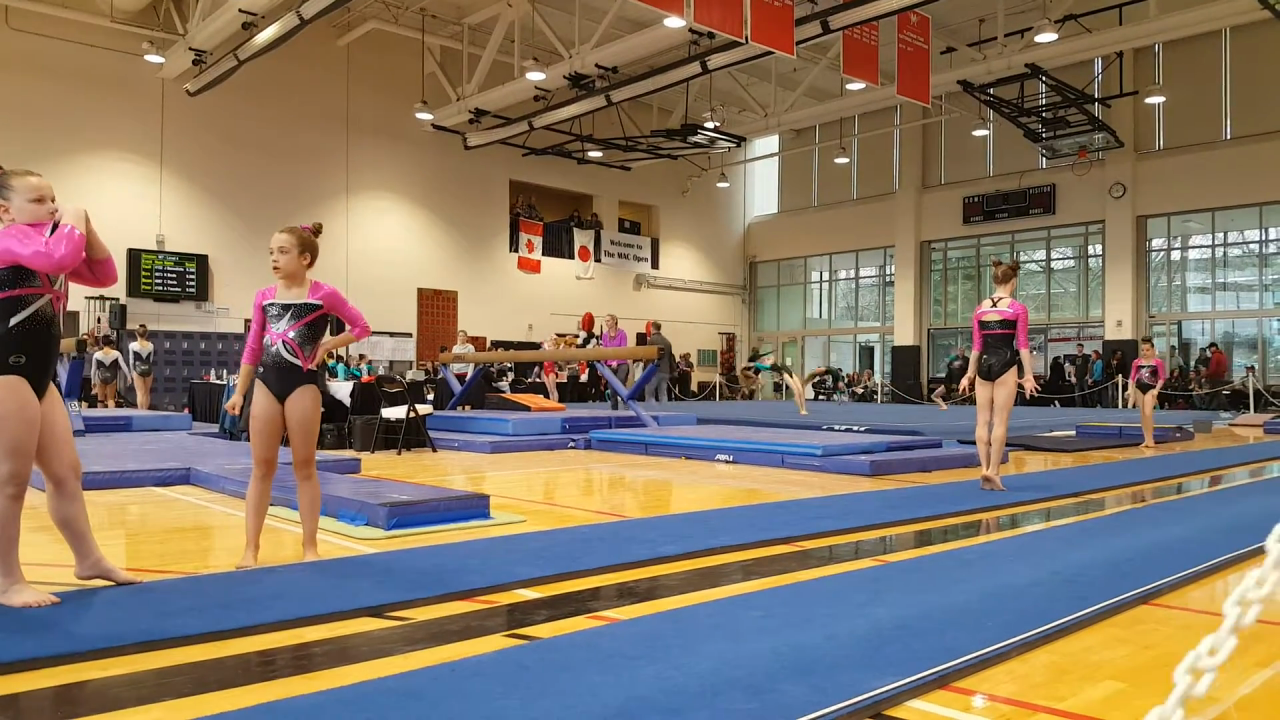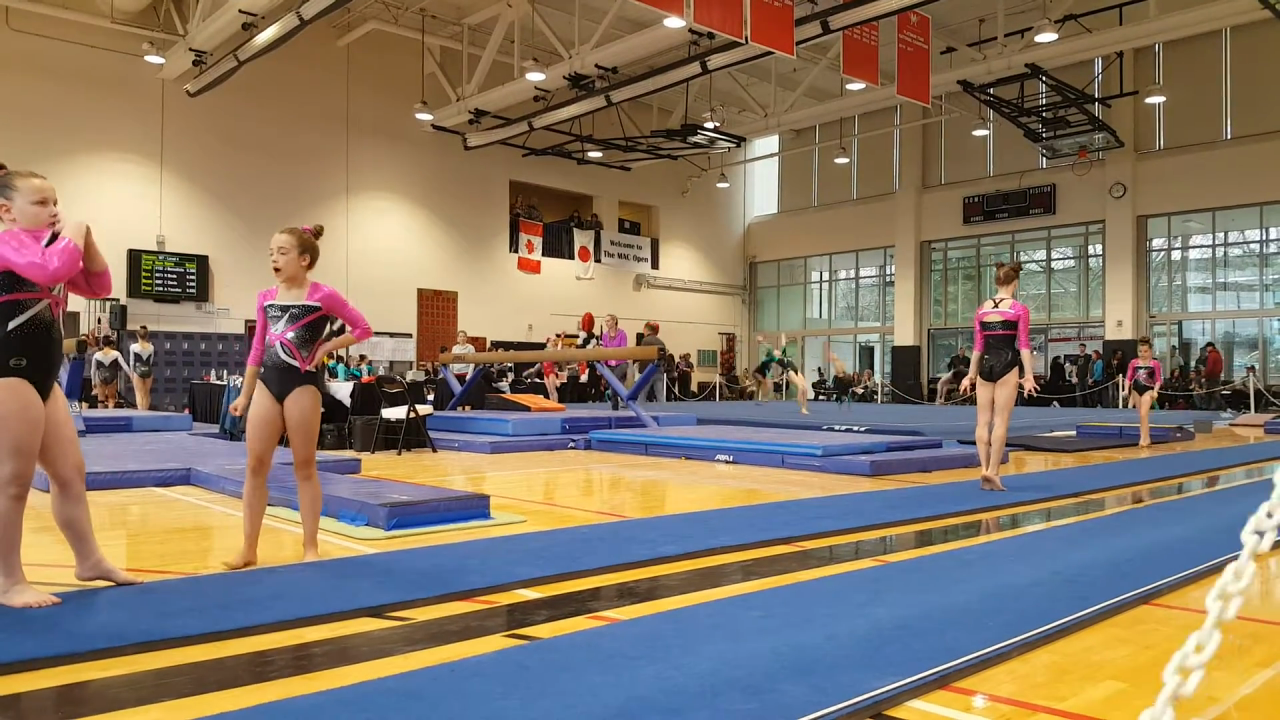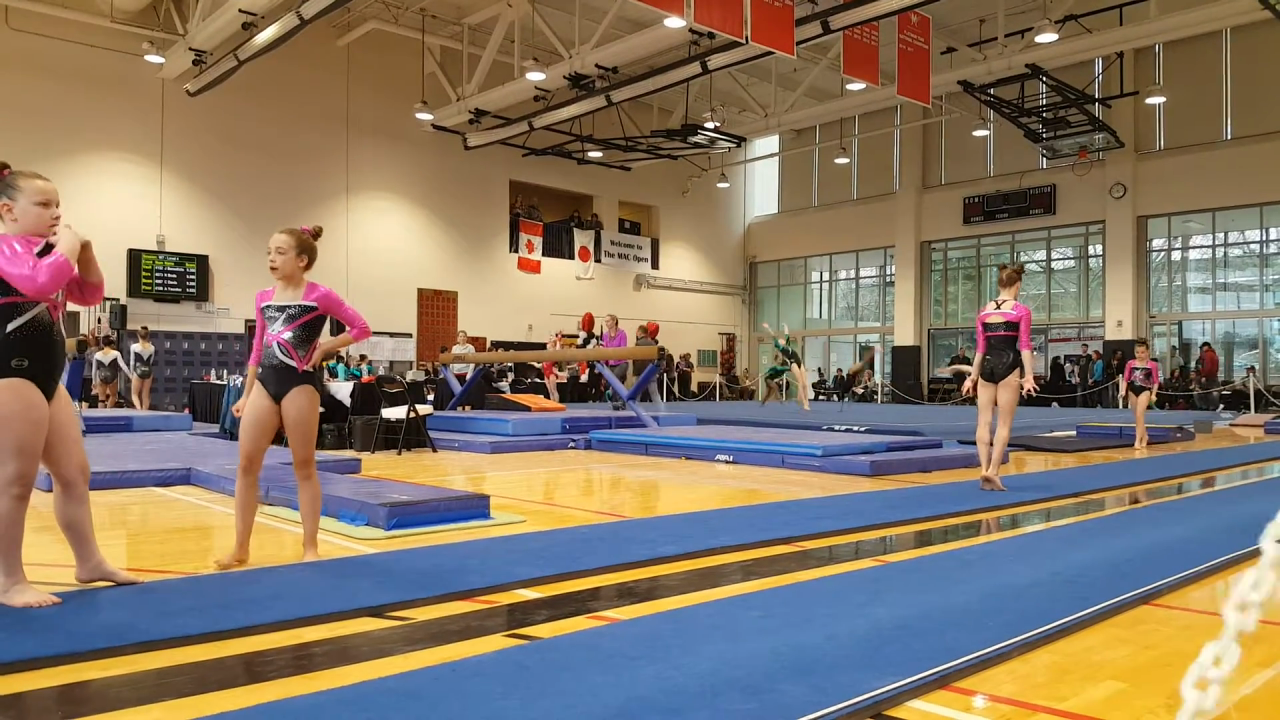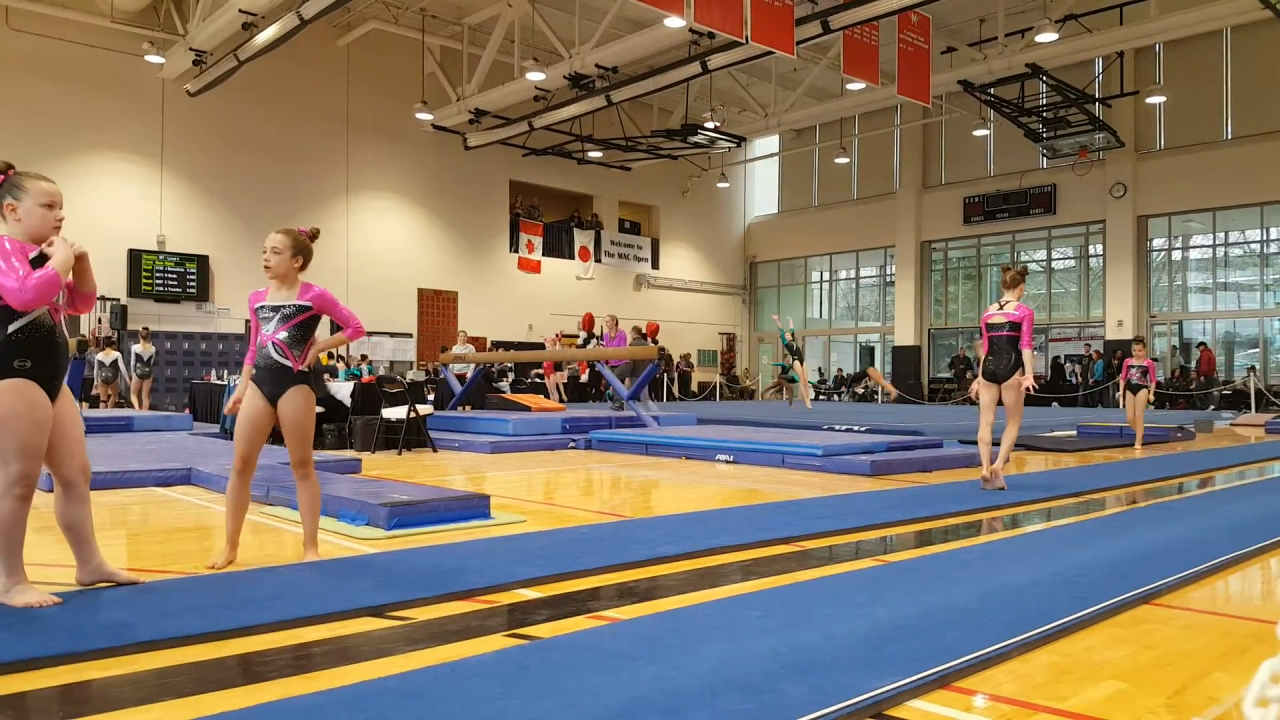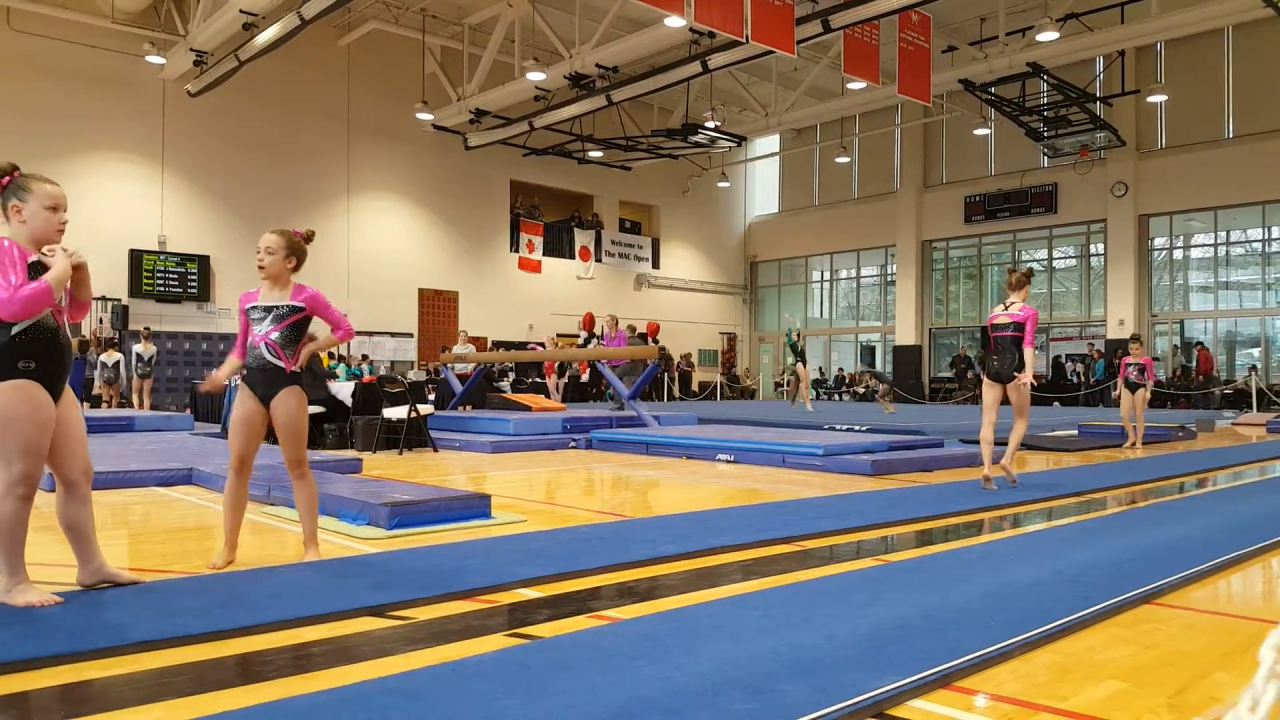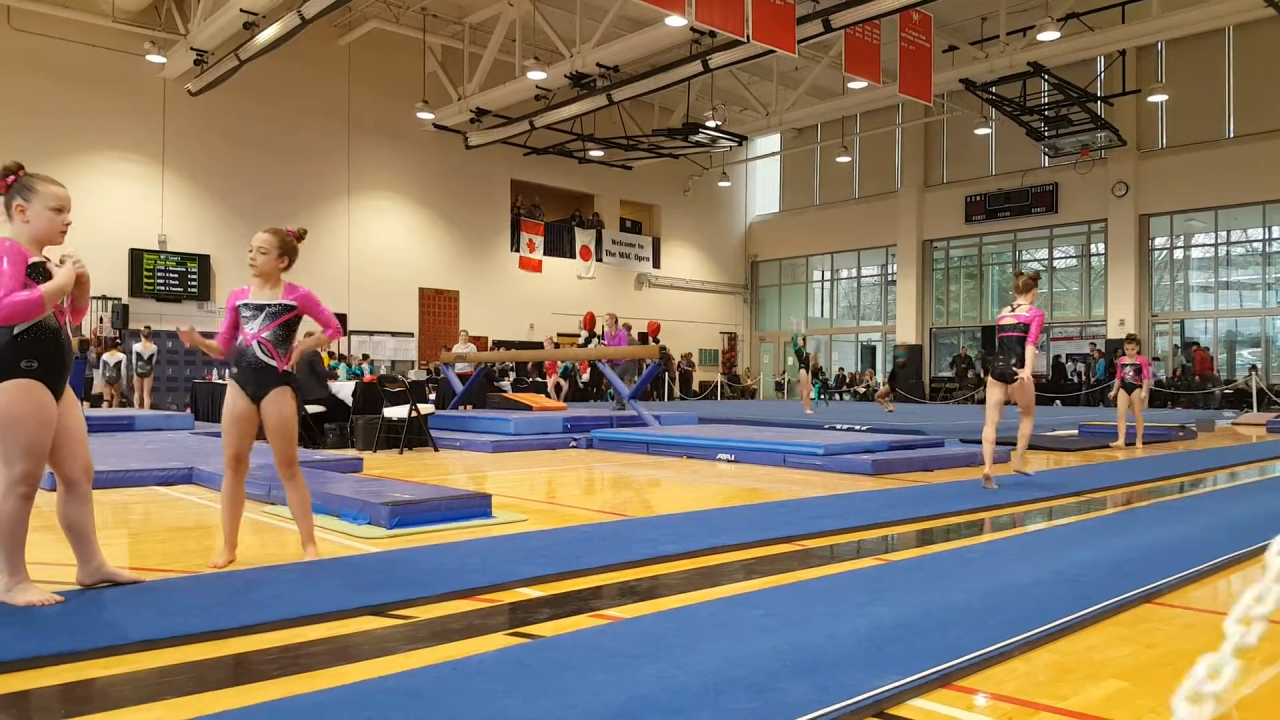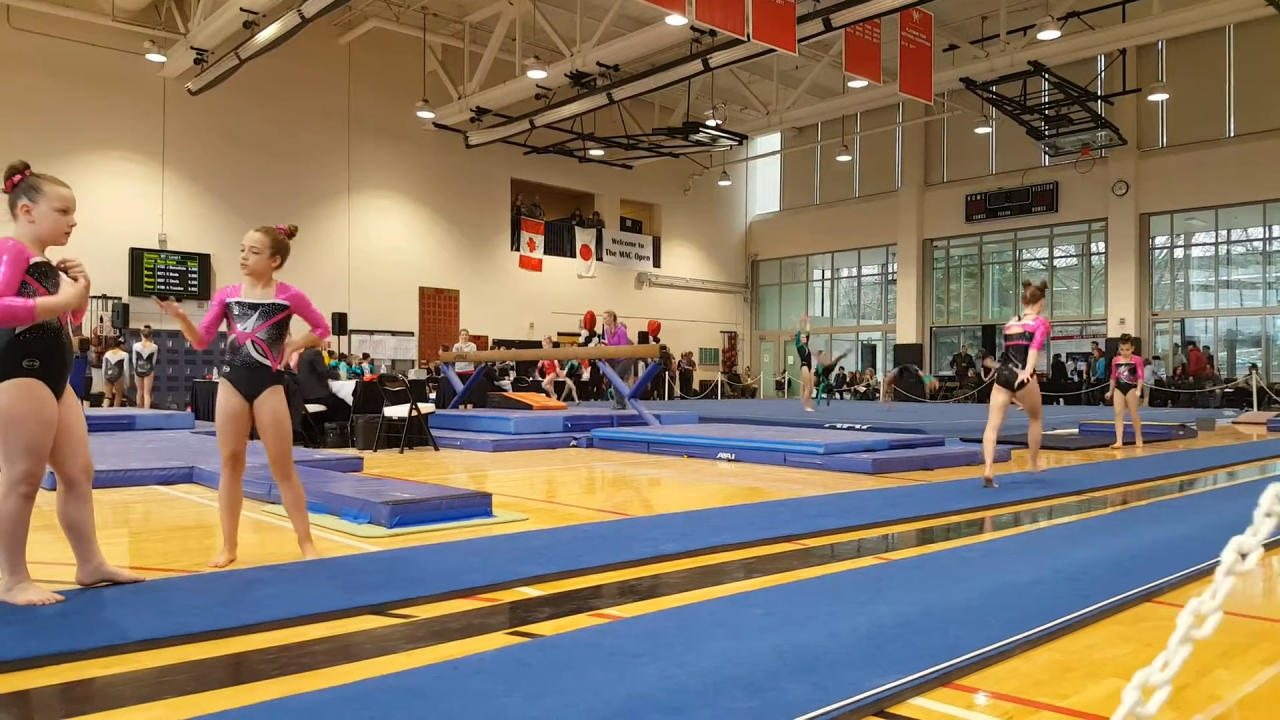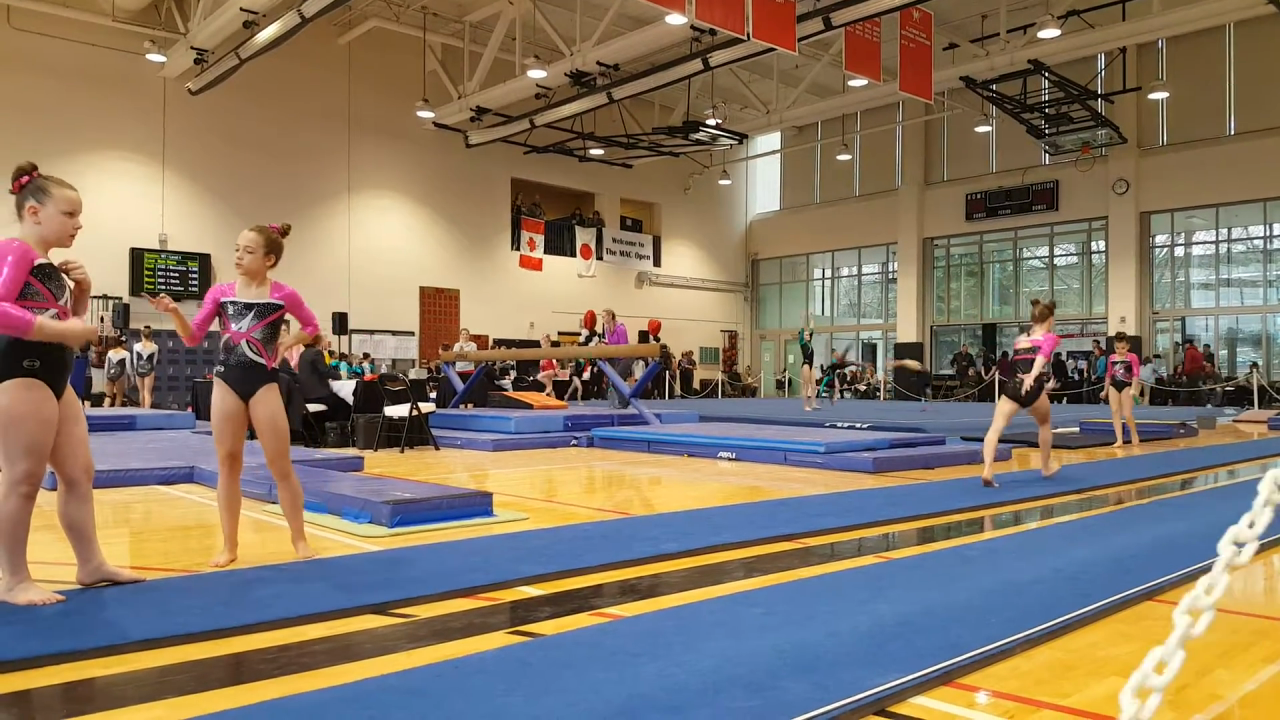
dt=0.1s
person 1, frame 1
left shoulder: (47, 240)
left elbow: (103, 274)
right elbow: (62, 257)
left wrist: (85, 229)
right wrist: (73, 222)
left hip: (37, 374)
left knee: (66, 472)
left ankle: (89, 558)
person 1, frame 2
left shoulder: (43, 248)
left elbow: (99, 286)
right elbow: (56, 268)
left wrist: (84, 239)
right wrist: (71, 234)
left hip: (42, 377)
left knee: (71, 472)
left ankle: (90, 560)
person 1, frame 3
left shoulder: (45, 252)
left elbow: (90, 296)
right elbow: (42, 283)
left wrist: (84, 254)
right wrist: (66, 246)
left hip: (47, 377)
left knee: (74, 473)
left ankle: (90, 562)
person 1, frame 4
left shoulder: (42, 256)
left elbow: (83, 303)
left wrist: (81, 263)
right wrist: (60, 257)
left hip: (50, 378)
left knee: (76, 474)
left ankle: (90, 564)
person 1, frame 5
left shoulder: (44, 258)
left elbow: (76, 312)
left wrist: (79, 276)
right wrist: (57, 274)
left hip: (54, 379)
left knee: (78, 474)
left ankle: (91, 565)
person 1, frame 6
left shoulder: (44, 260)
left elbow: (73, 315)
left wrist: (79, 283)
right wrist: (58, 284)
left hip: (54, 379)
left knee: (79, 474)
left ankle: (91, 564)
person 1, frame 7
left shoulder: (44, 262)
left elbow: (69, 317)
left wrist: (80, 288)
right wrist: (62, 300)
left hip: (53, 378)
left knee: (78, 473)
left ankle: (91, 564)
person 1, frame 8
left shoulder: (47, 263)
left elbow: (69, 319)
left wrist: (82, 290)
right wrist: (62, 330)
left hip: (53, 378)
left knee: (79, 473)
left ankle: (91, 564)
person 2, frame 1
left shoulder: (324, 295)
right shoulder: (263, 297)
left elbow: (361, 327)
right elbow: (252, 348)
left wrist: (326, 347)
right wrist: (239, 392)
left hip: (302, 383)
right hip: (266, 382)
left knee: (304, 467)
right knee: (262, 467)
left ankle: (310, 546)
right ankle: (252, 549)
person 2, frame 2
left shoulder: (323, 296)
right shoulder: (265, 297)
left elbow: (363, 329)
right elbow: (257, 349)
left wrist: (325, 348)
right wrist: (244, 393)
left hip: (302, 384)
right hip: (267, 384)
left knee: (304, 467)
right knee: (255, 466)
left ankle: (310, 547)
right ankle: (248, 548)
person 2, frame 3
left shoulder: (320, 296)
right shoulder: (263, 298)
left elbow: (361, 328)
right elbow: (258, 349)
left wrist: (323, 348)
right wrist: (245, 394)
left hip: (300, 383)
right hip: (264, 383)
left knee: (304, 467)
right knee: (247, 464)
left ankle: (311, 546)
right ankle: (240, 547)
person 2, frame 4
left shoulder: (314, 296)
right shoulder: (257, 299)
left elbow: (355, 327)
right elbow: (253, 350)
left wrist: (317, 348)
right wrist: (239, 391)
left hip: (295, 384)
right hip: (259, 384)
left knee: (302, 467)
right knee: (241, 465)
left ankle: (310, 546)
right ankle: (230, 546)
person 2, frame 5
left shoulder: (307, 297)
right shoulder: (247, 299)
left elbow: (345, 330)
right elbow: (241, 349)
left wrist: (310, 348)
right wrist: (224, 372)
left hip: (287, 385)
right hip: (250, 384)
left knee: (297, 468)
right knee: (238, 465)
left ankle: (311, 545)
right ankle: (228, 546)
person 2, frame 6
left shoulder: (298, 296)
right shoulder: (237, 297)
left elbow: (334, 328)
right elbow: (223, 347)
left wrist: (301, 347)
right wrist: (199, 341)
left hip: (277, 384)
right hip: (240, 383)
left knee: (288, 467)
right knee: (234, 465)
left ankle: (309, 543)
right ankle: (228, 546)
person 2, frame 7
left shoulder: (290, 296)
right shoulder: (227, 294)
left elbow: (322, 329)
right elbow: (202, 340)
left wrist: (292, 346)
right wrist: (181, 317)
left hip: (269, 383)
right hip: (232, 382)
left knee: (282, 467)
right knee: (231, 463)
left ankle: (306, 541)
right ankle: (229, 545)
person 2, frame 8
left shoulder: (284, 295)
right shoulder: (221, 293)
left elbow: (312, 327)
right elbow: (193, 337)
left wrist: (285, 344)
right wrist: (174, 312)
left hip: (264, 382)
right hip: (227, 381)
left knee: (281, 465)
right knee: (229, 464)
left ankle: (299, 538)
right ankle: (229, 544)
person 3, frame 1
left shoulder: (980, 308)
right shoulder: (1018, 308)
left elbow: (977, 344)
right elbow: (1023, 343)
left wrist: (970, 374)
right wrist: (1028, 375)
left hip: (985, 364)
right hip: (1005, 364)
left knee: (983, 421)
right knee: (1000, 422)
left ankle: (985, 471)
right ankle: (992, 472)
person 3, frame 2
left shoulder: (982, 309)
right shoulder: (1019, 309)
left elbow: (978, 345)
right elbow: (1023, 344)
left wrist: (971, 374)
right wrist: (1028, 375)
left hip: (986, 365)
right hip: (1006, 365)
left knee: (983, 421)
right knee: (1001, 422)
left ankle: (985, 471)
right ankle: (992, 472)
person 3, frame 3
left shoulder: (984, 311)
right shoulder: (1022, 311)
left elbow: (980, 347)
right elbow: (1024, 345)
left wrist: (973, 376)
right wrist: (1028, 375)
left hip: (986, 366)
right hip: (1008, 366)
left knee: (984, 422)
right knee: (1004, 424)
left ankle: (985, 472)
right ankle: (992, 471)
person 3, frame 4
left shoulder: (988, 312)
right shoulder: (1024, 311)
right elbow: (1025, 345)
left wrist: (979, 377)
right wrist: (1028, 374)
left hip: (989, 367)
right hip: (1010, 366)
left knee: (986, 422)
right knee: (1013, 423)
left ankle: (986, 471)
right ankle: (998, 466)
person 3, frame 5
left shoulder: (994, 312)
right shoulder: (1029, 312)
right elbow: (1028, 343)
right wrist: (1028, 372)
left hip: (992, 366)
right hip: (1013, 367)
left knee: (988, 422)
right knee: (1021, 418)
left ankle: (987, 470)
right ankle: (1007, 460)
person 3, frame 6
left shoulder: (1002, 314)
right shoulder: (1035, 313)
right elbow: (1031, 342)
right wrist: (1028, 369)
left hip: (997, 366)
right hip: (1017, 367)
left knee: (991, 421)
right knee: (1027, 417)
left ankle: (987, 469)
right ankle: (1018, 460)
person 3, frame 7
left shoulder: (1010, 324)
right shoulder: (1041, 322)
right elbow: (1036, 345)
right wrist: (1028, 370)
left hip: (1003, 374)
right hip: (1023, 375)
left knee: (993, 425)
right knee: (1035, 420)
left ankle: (988, 469)
right ankle: (1033, 462)
person 3, frame 8
left shoulder: (1019, 339)
right shoulder: (1050, 338)
right elbow: (1042, 356)
right wrist: (1033, 375)
left hip: (1011, 387)
right hip: (1031, 387)
left knee: (995, 429)
right knee: (1045, 424)
left ankle: (987, 470)
right ankle: (1046, 466)
